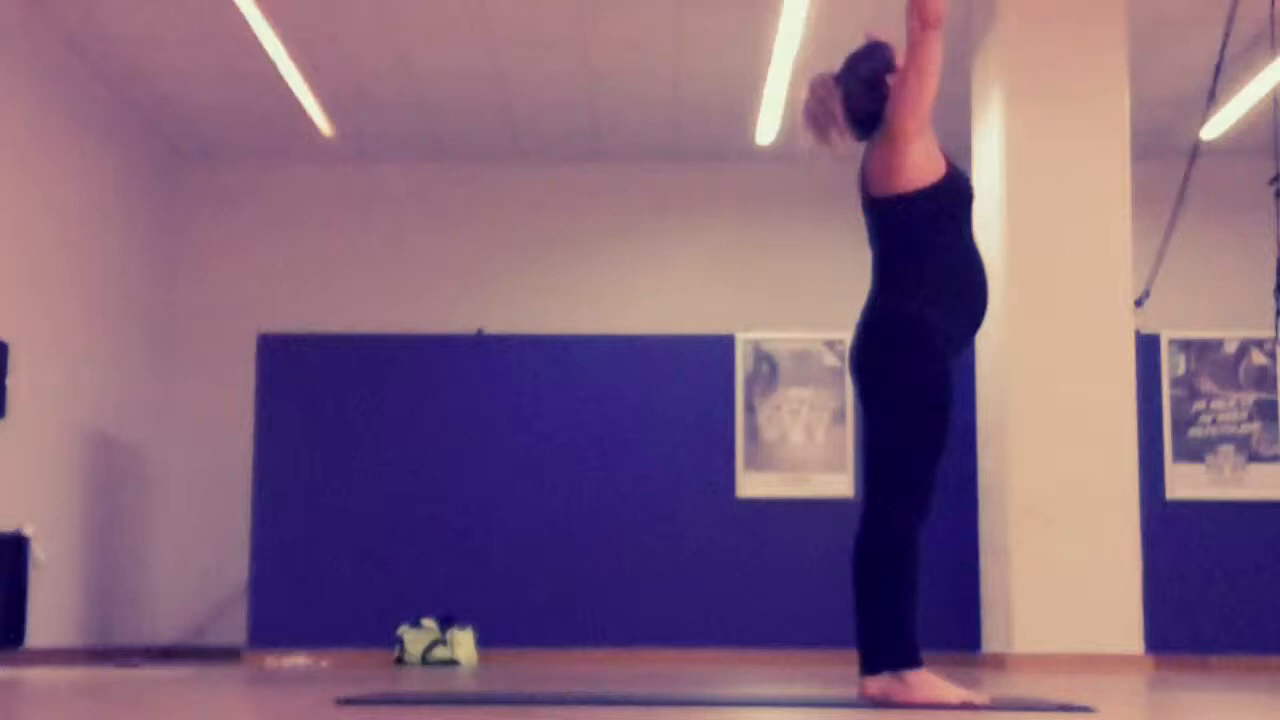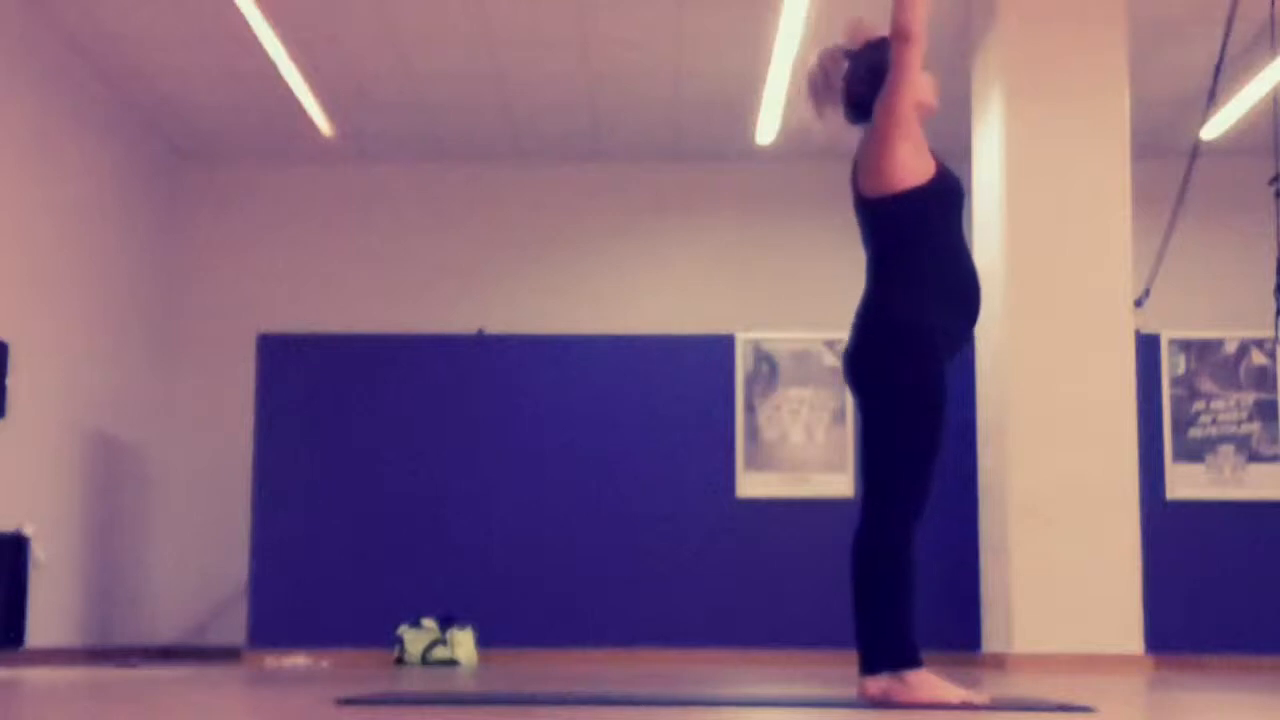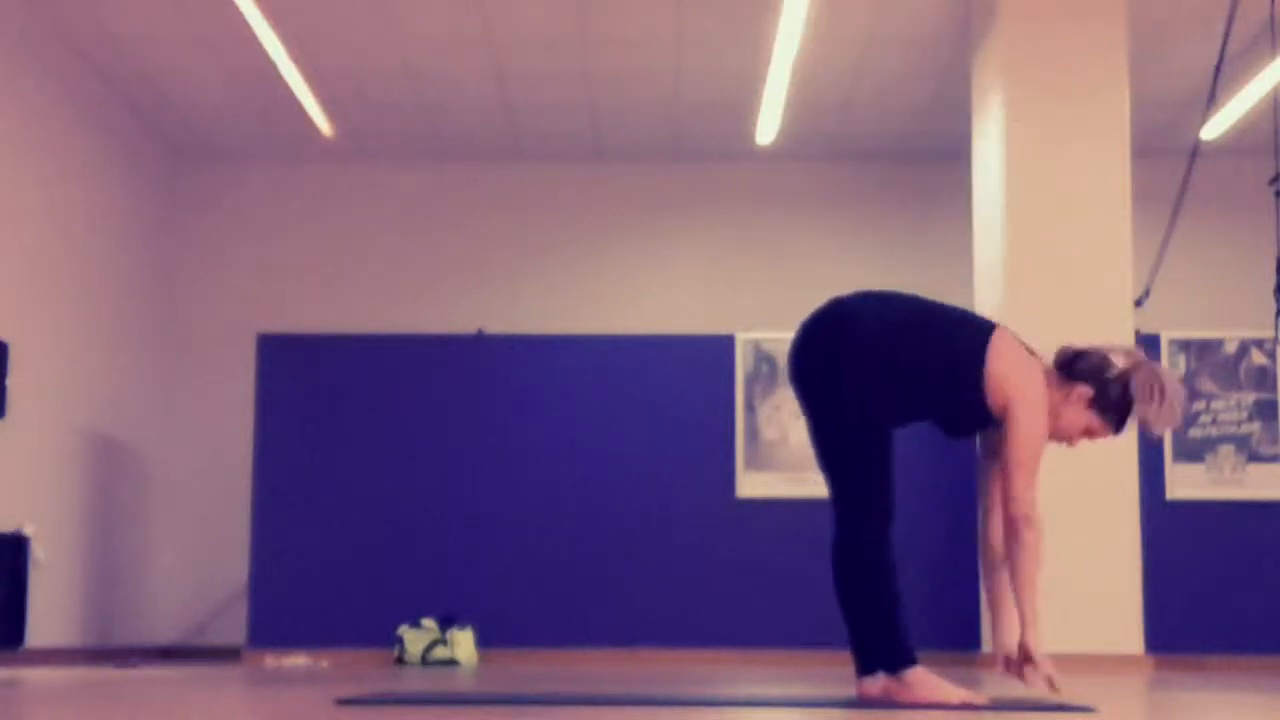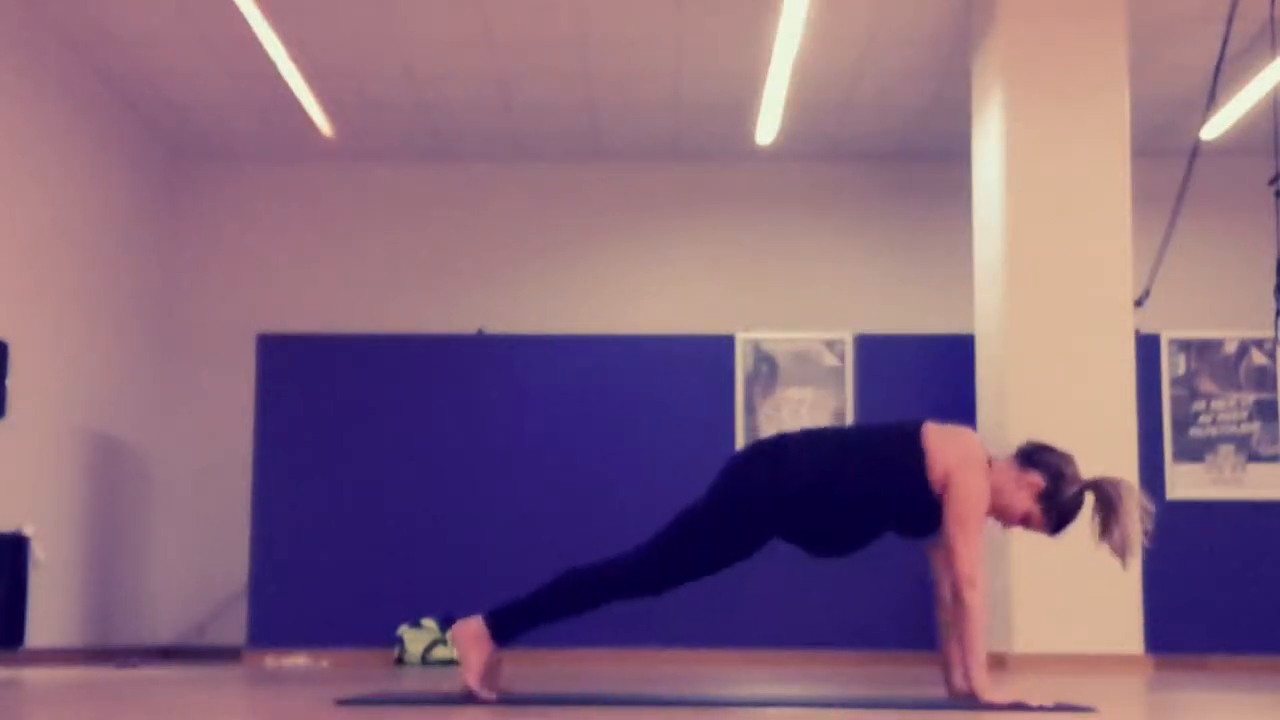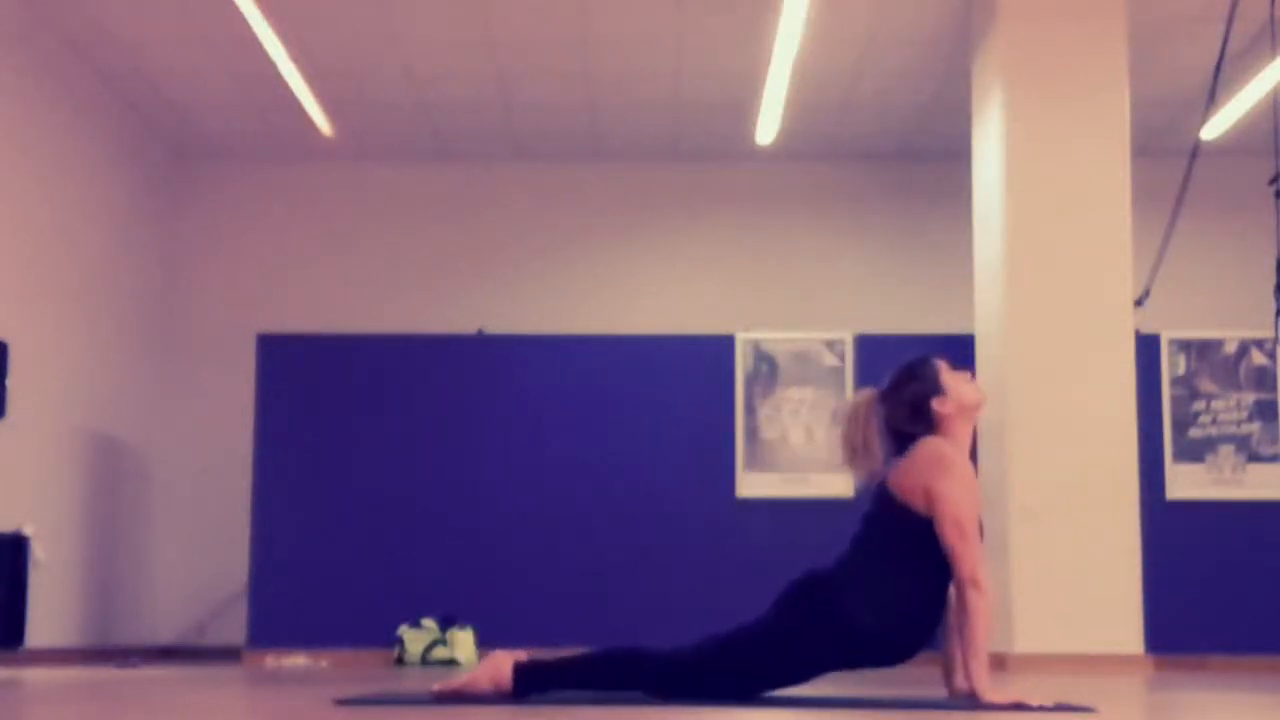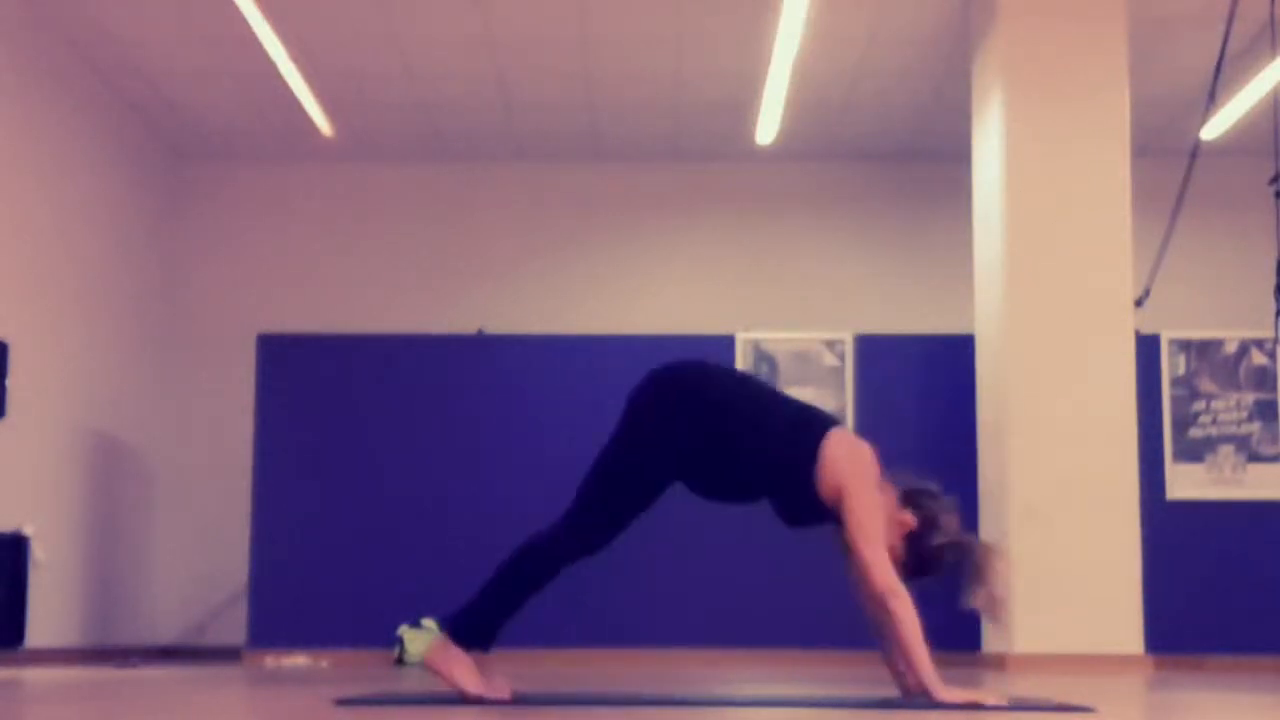
dt=0.4s
person 1, frame 1
left shoulder: (902, 152)
right shoulder: (900, 146)
left hip: (905, 347)
right hip: (908, 346)
left knee: (894, 509)
right knee: (899, 508)
left ankle: (884, 667)
right ankle: (898, 670)
person 1, frame 2
left shoulder: (893, 150)
right shoulder: (896, 142)
left elbow: (918, 95)
left hip: (901, 352)
right hip: (901, 351)
left knee: (891, 508)
right knee: (895, 508)
left ankle: (885, 666)
right ankle: (896, 671)
person 1, frame 3
left shoulder: (1015, 393)
right shoulder: (1031, 397)
left elbow: (996, 520)
right elbow: (1023, 518)
left wrist: (1011, 624)
right wrist: (1027, 633)
left hip: (839, 346)
right hip: (834, 352)
left knee: (862, 519)
right knee: (867, 522)
left ankle: (876, 670)
right ankle: (896, 671)
person 1, frame 4
left shoulder: (962, 473)
right shoulder: (970, 471)
left elbow: (947, 584)
right elbow: (966, 583)
left wrist: (955, 675)
right wrist: (980, 683)
left hip: (779, 481)
right hip: (775, 483)
left knee: (644, 570)
right knee: (646, 572)
left ankle: (489, 631)
right ankle: (483, 629)
person 1, frame 5
left shoulder: (928, 462)
right shoulder: (944, 464)
left elbow: (946, 579)
right elbow: (970, 581)
left wrist: (957, 675)
right wrist: (981, 684)
left hip: (833, 616)
right hip: (832, 622)
left knee: (681, 670)
right knee: (680, 676)
left ankle: (518, 668)
right ankle: (514, 673)
person 1, frame 6
left shoulder: (859, 479)
right shoulder: (859, 488)
left elbow: (878, 593)
right elbow: (886, 592)
left wrist: (908, 674)
right wrist: (933, 687)
left hip: (692, 409)
right hip: (679, 412)
left knee: (579, 536)
right knee: (580, 532)
right ankle: (453, 640)
